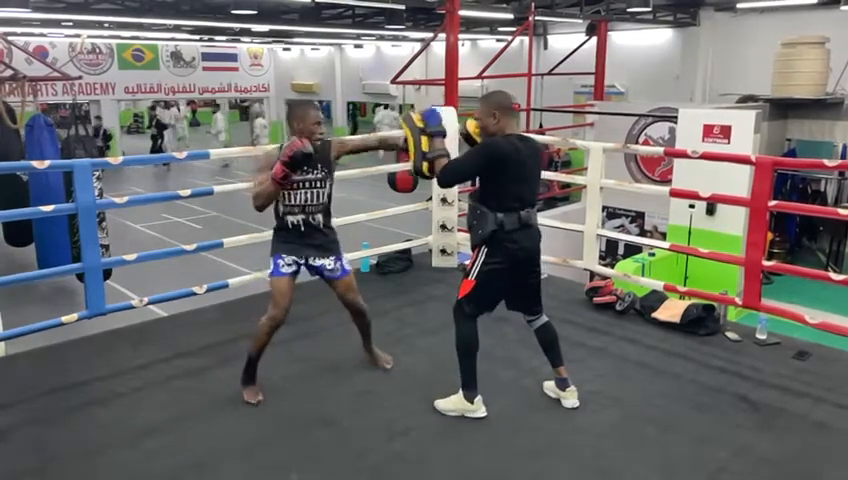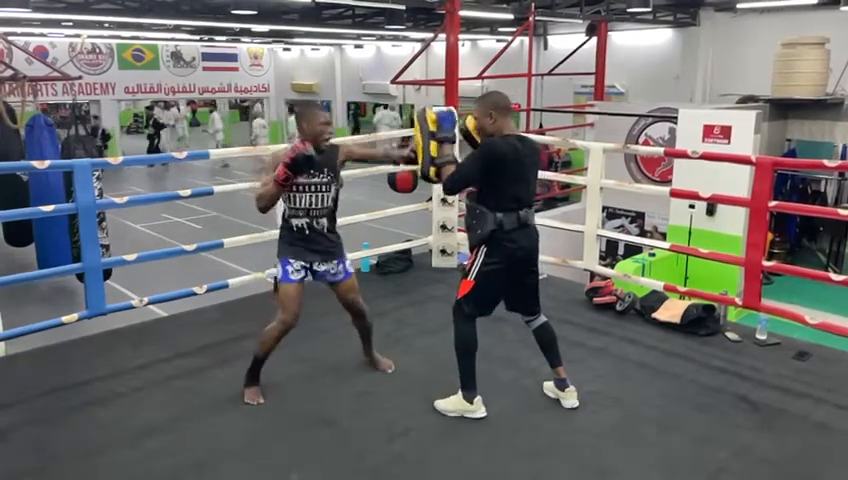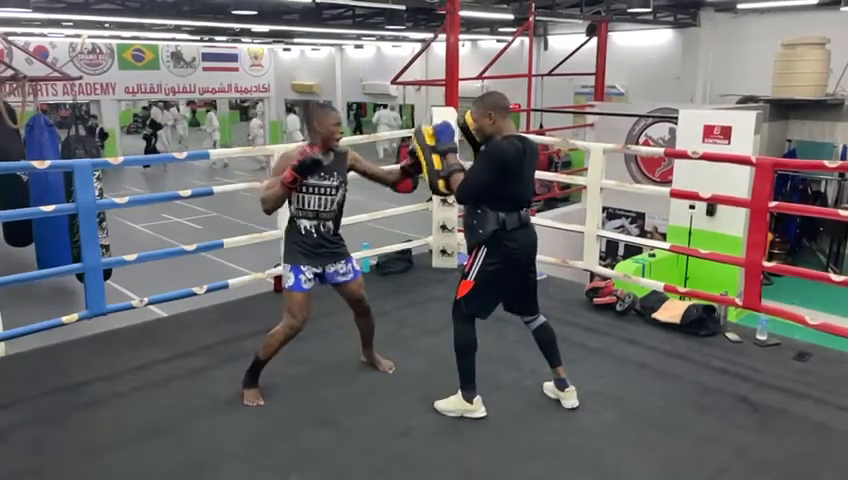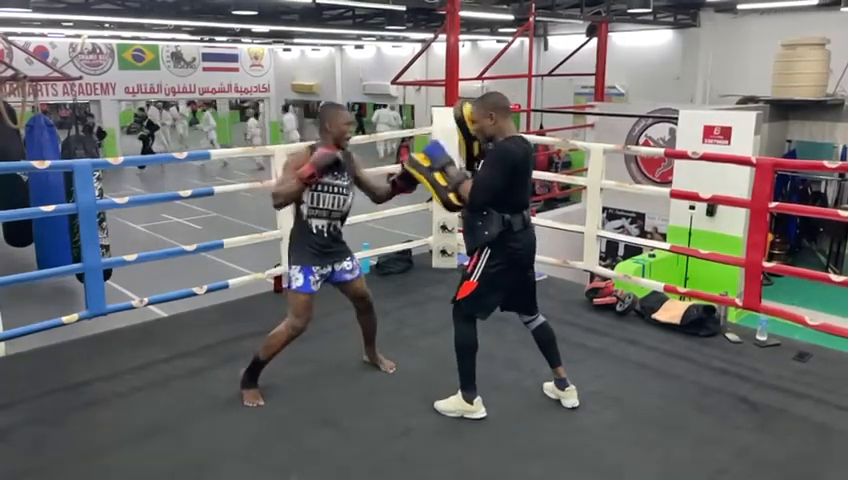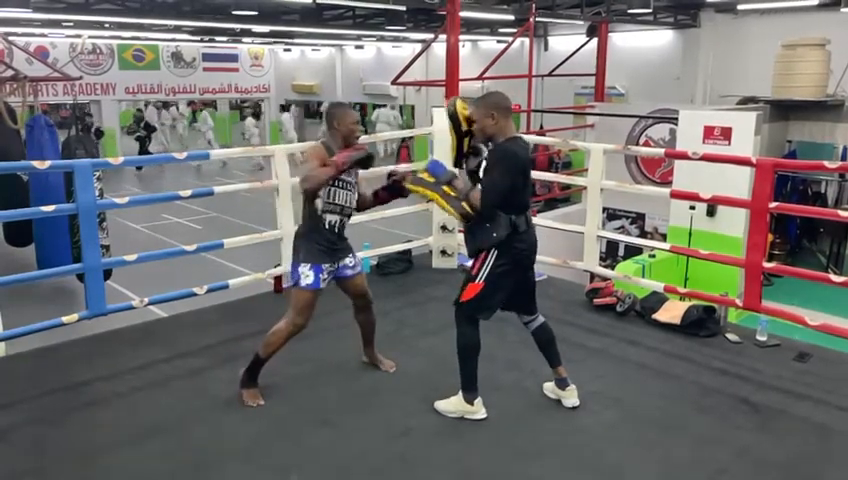
dt=0.3s
person 1, frame 1
left shoulder: (493, 148)
right shoulder: (534, 149)
left elbow: (446, 177)
left wrist: (436, 136)
left hip: (499, 244)
right hip: (527, 238)
left knee: (465, 312)
right knee: (533, 311)
left ankle: (470, 398)
right ankle: (564, 384)
person 1, frame 2
left shoulder: (493, 149)
right shoulder: (531, 149)
left elbow: (451, 184)
left wrist: (445, 142)
left hip: (498, 244)
right hip: (525, 238)
left knee: (464, 313)
right knee: (531, 311)
left ankle: (470, 399)
right ankle: (563, 385)
person 1, frame 3
left shoulder: (496, 151)
right shoulder: (527, 148)
left elbow: (463, 193)
left wrist: (448, 152)
left hip: (497, 244)
right hip: (522, 238)
left knee: (463, 313)
right knee: (529, 311)
left ankle: (469, 398)
right ankle: (563, 385)
person 1, frame 4
left shoulder: (503, 153)
right shoulder: (522, 147)
left elbow: (475, 198)
left wrist: (446, 166)
left hip: (498, 245)
right hip: (520, 239)
left knee: (464, 313)
right knee: (528, 311)
left ankle: (468, 399)
right ankle: (563, 385)
person 1, frame 5
left shoulder: (507, 154)
right shoulder: (512, 147)
left elbow: (486, 203)
right elbow: (486, 185)
left wrist: (449, 178)
right wrist: (466, 164)
left hip: (502, 247)
right hip: (518, 242)
left knee: (466, 314)
right knee: (528, 311)
left ankle: (470, 400)
right ankle: (564, 385)
person 2, frame 1
left shoulder: (331, 149)
right shoulder: (274, 157)
left elbow: (374, 142)
right elbow: (259, 203)
left wrist: (406, 142)
right wrist: (285, 168)
left hip: (323, 241)
right hip: (287, 244)
left knee: (355, 303)
right knee: (277, 314)
left ankle: (369, 347)
right ankle: (248, 377)
person 2, frame 2
left shoulder: (339, 154)
right shoulder: (283, 158)
left elbow: (382, 155)
right elbow: (262, 204)
left wrist: (410, 156)
right wrist: (287, 172)
left hip: (328, 246)
right hip: (293, 248)
left knee: (356, 306)
right knee: (287, 319)
left ankle: (369, 352)
right ankle: (251, 378)
person 2, frame 3
left shoulder: (347, 159)
right shoulder: (290, 159)
left elbow: (387, 178)
right elbow: (267, 205)
left wrist: (411, 168)
right wrist: (295, 174)
left hip: (334, 248)
right hip: (300, 252)
left knee: (362, 304)
right knee: (294, 323)
left ankle: (369, 353)
right ankle: (250, 378)
person 2, frame 4
left shoulder: (350, 161)
right shoulder: (303, 157)
left elbow: (378, 195)
right elbow: (279, 199)
left wrist: (401, 183)
right wrist: (312, 169)
left hip: (337, 248)
right hip: (307, 252)
left knee: (365, 301)
right knee: (297, 323)
left ankle: (371, 352)
right ankle: (249, 378)
person 2, frame 5
left shoulder: (350, 158)
right shoulder: (318, 152)
left elbow: (360, 203)
right elbow: (308, 185)
left wrist: (388, 192)
right wrist: (342, 162)
left hip: (339, 245)
right hip: (313, 248)
left knee: (364, 299)
right knee: (297, 320)
left ankle: (370, 353)
right ankle: (249, 377)
